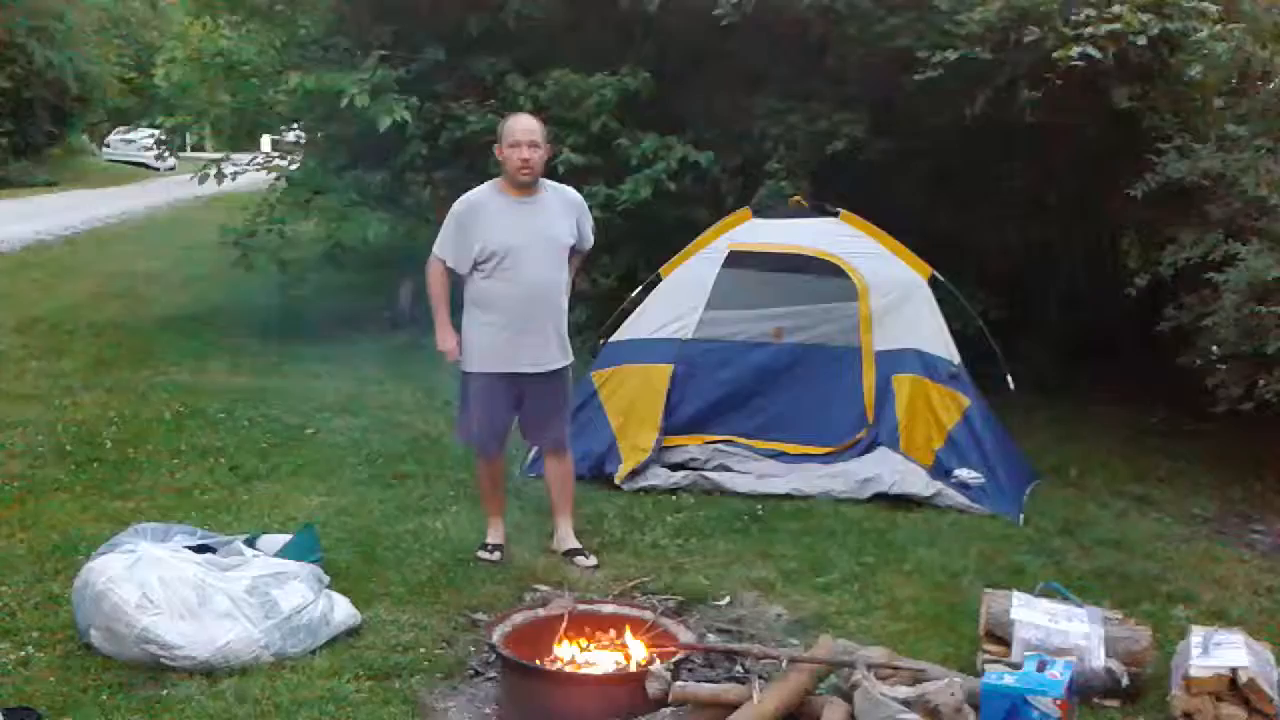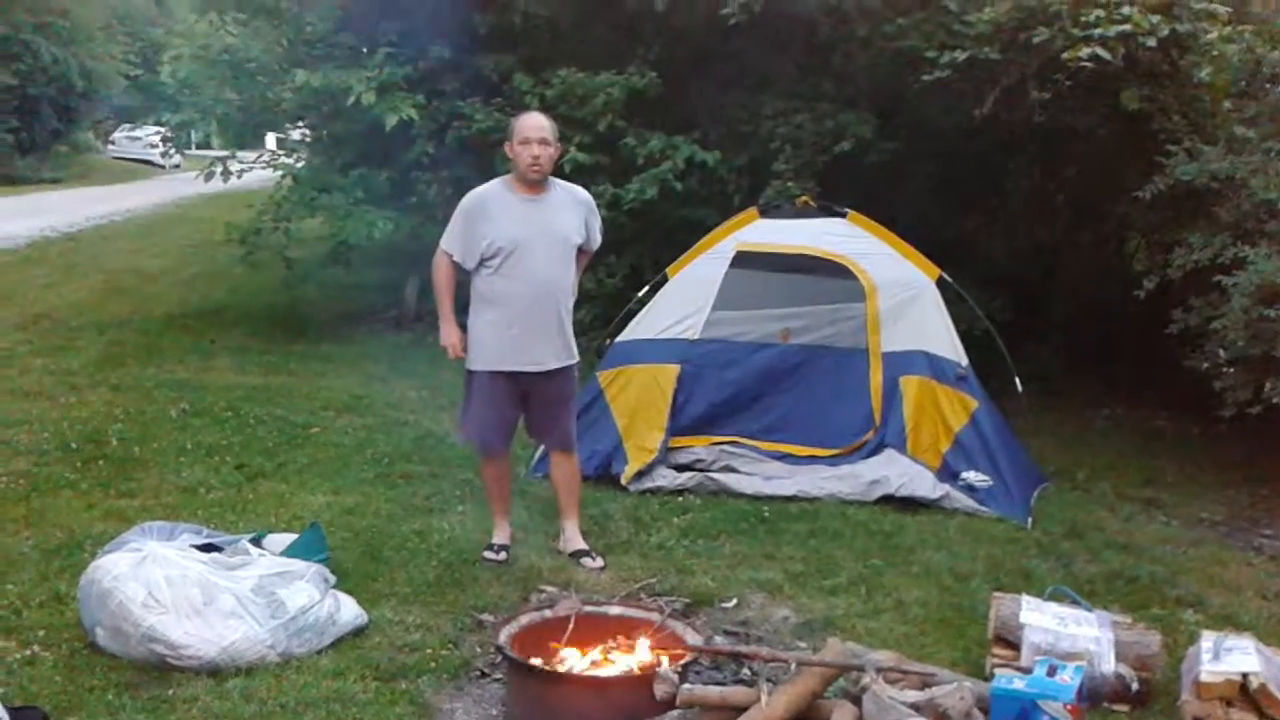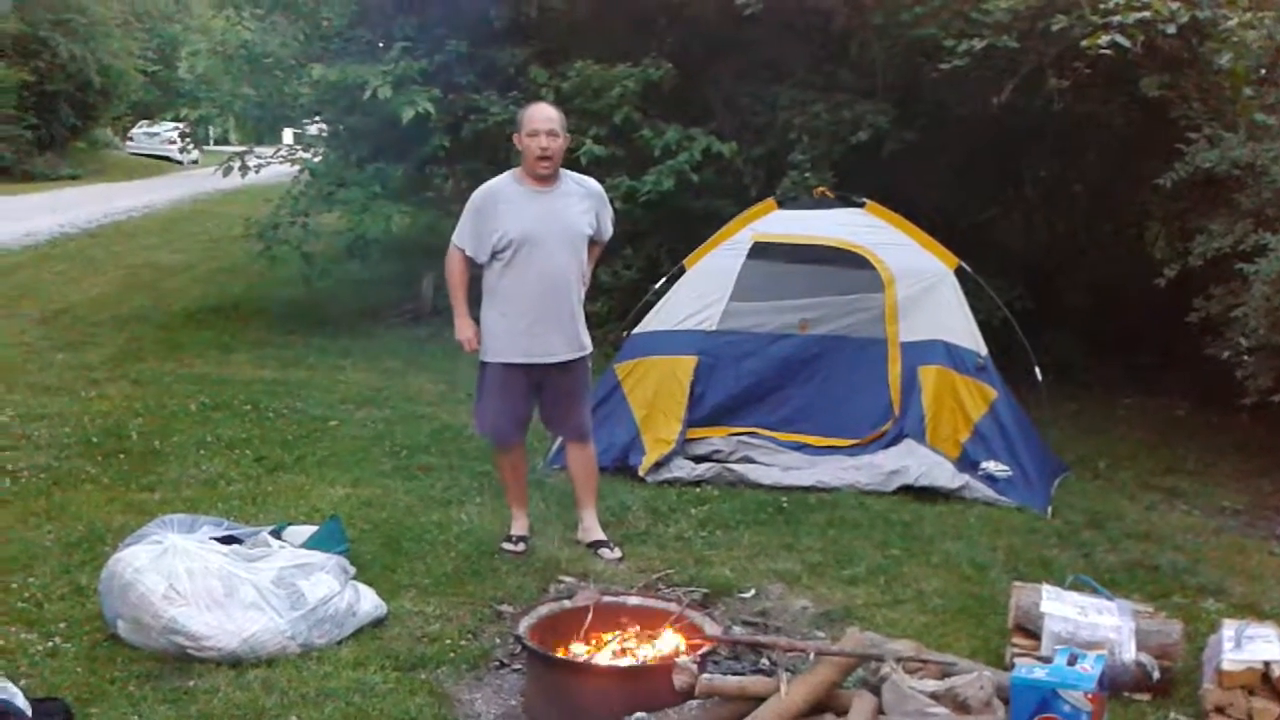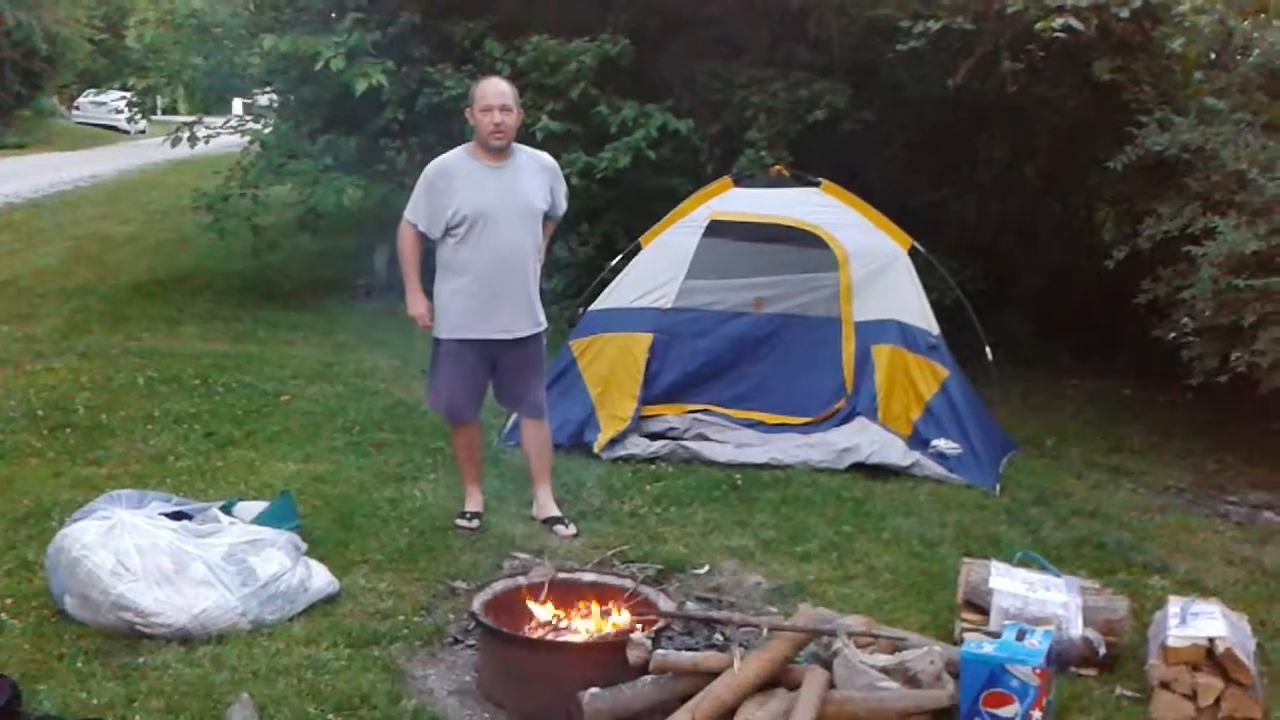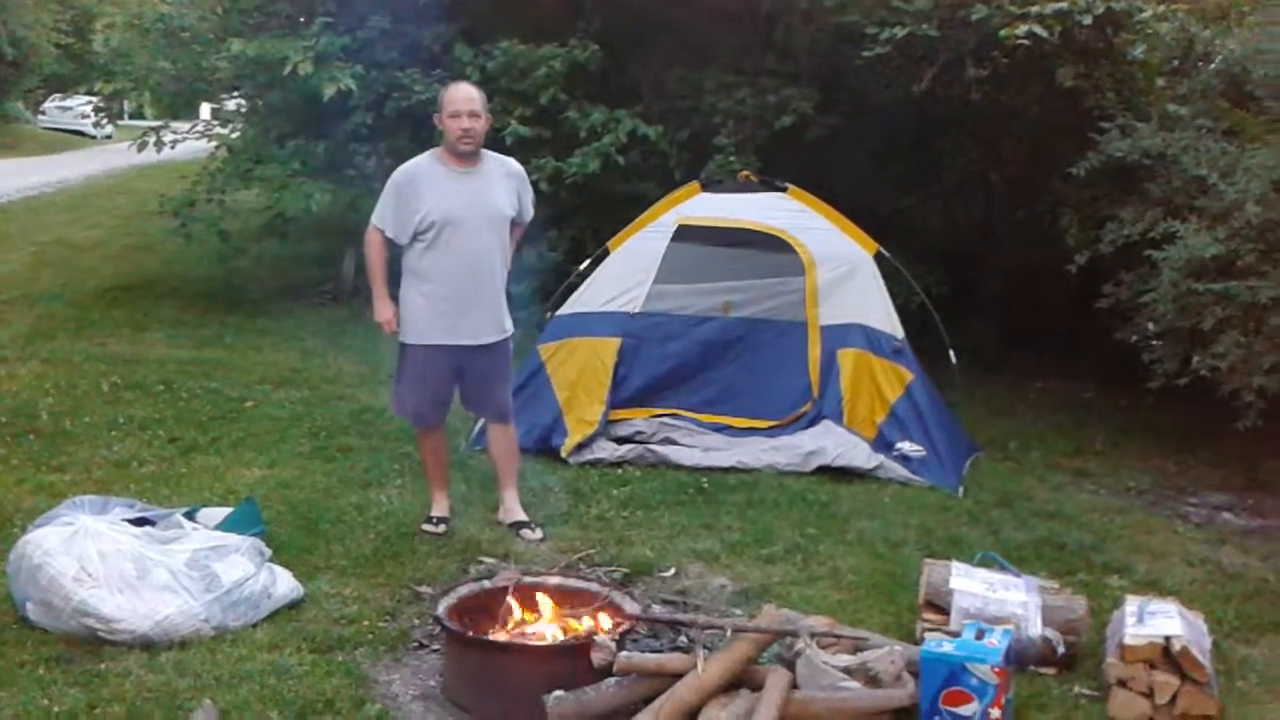
dt=1s
person 1, frame 1
left shoulder: (569, 202)
right shoulder: (472, 207)
right elbow: (437, 267)
right wrist: (444, 329)
left hip: (550, 353)
right hip: (489, 356)
left knee: (556, 444)
right knee: (488, 446)
left ankle: (564, 533)
right ankle: (495, 529)
person 1, frame 2
left shoulder: (578, 201)
right shoulder: (481, 202)
right elbow: (444, 260)
right wrist: (447, 323)
left hip: (556, 351)
right hip: (494, 354)
left knee: (563, 442)
right knee: (493, 445)
left ankle: (571, 533)
right ankle: (501, 529)
person 1, frame 3
left shoulder: (588, 192)
right shoulder: (491, 196)
right elbow: (457, 256)
right wrist: (462, 317)
left hip: (569, 343)
right hip: (507, 346)
left knee: (578, 433)
right knee: (508, 437)
left ankle: (589, 524)
right ankle: (519, 520)
person 1, frame 4
left shoulder: (543, 167)
right shoulder: (444, 171)
right elbow: (409, 230)
right wrist: (414, 293)
left hip: (524, 318)
right hip: (461, 322)
left knee: (534, 408)
right knee: (462, 412)
left ankle: (544, 499)
right ankle: (472, 496)
person 1, frame 5
left shoulder: (510, 173)
right shoulder: (412, 176)
right elbow: (376, 235)
right wrist: (381, 299)
left hip: (490, 324)
right hip: (427, 327)
left knee: (500, 413)
right knee: (428, 418)
left ankle: (510, 504)
right ankle: (439, 501)
